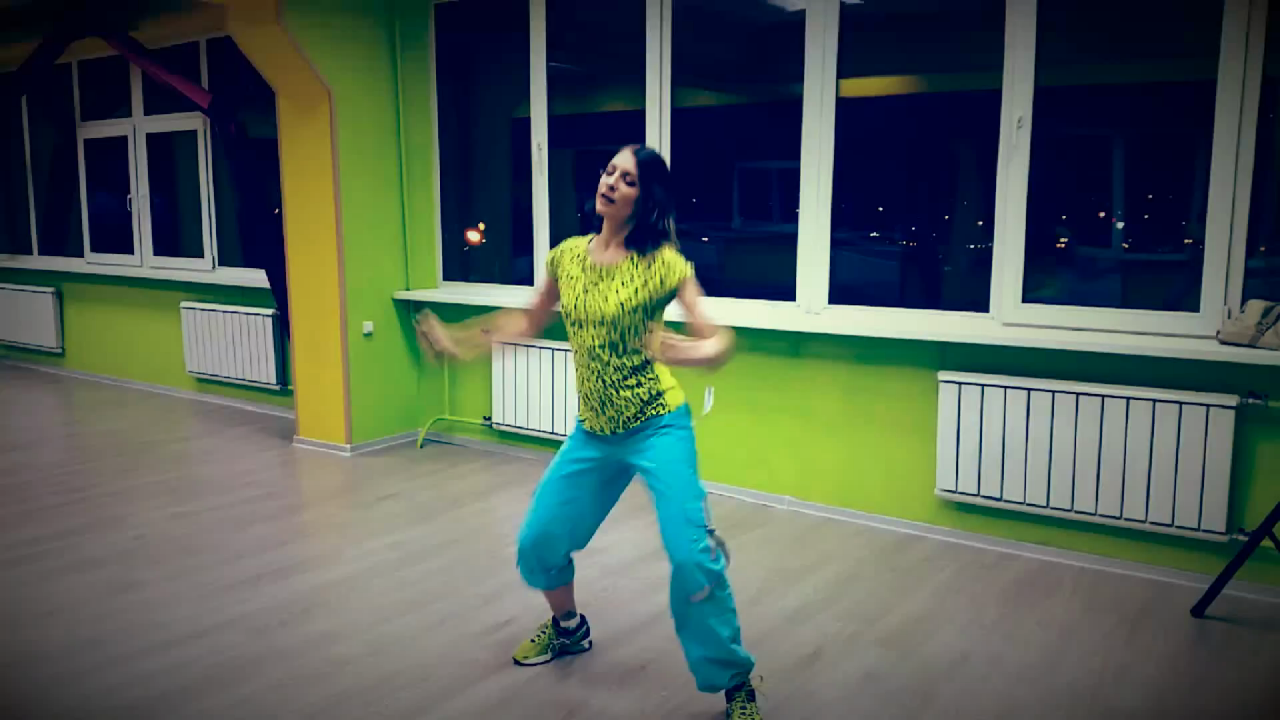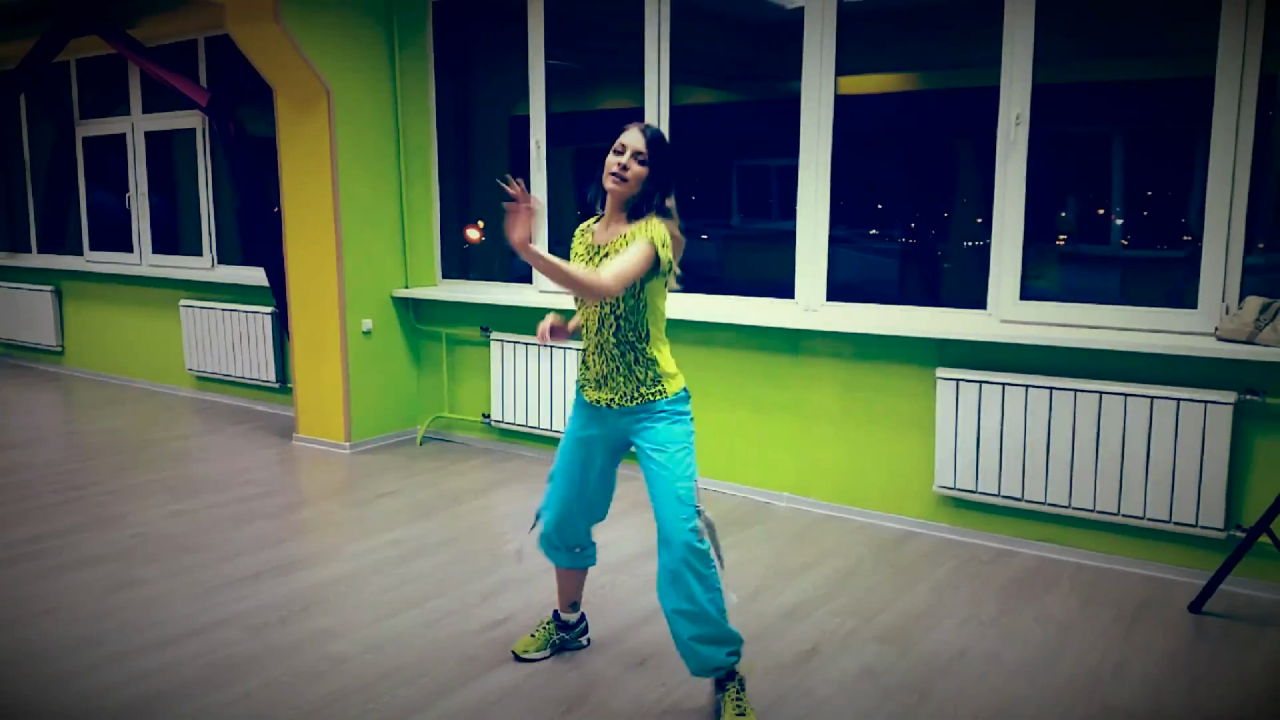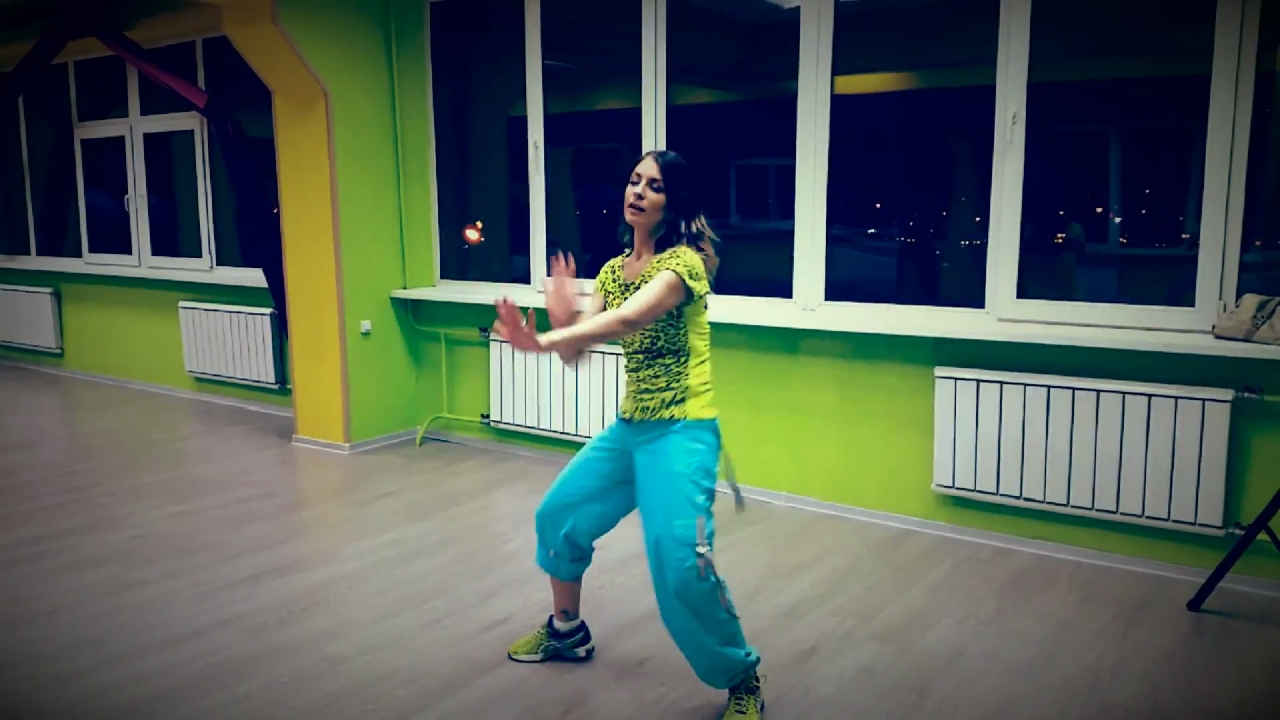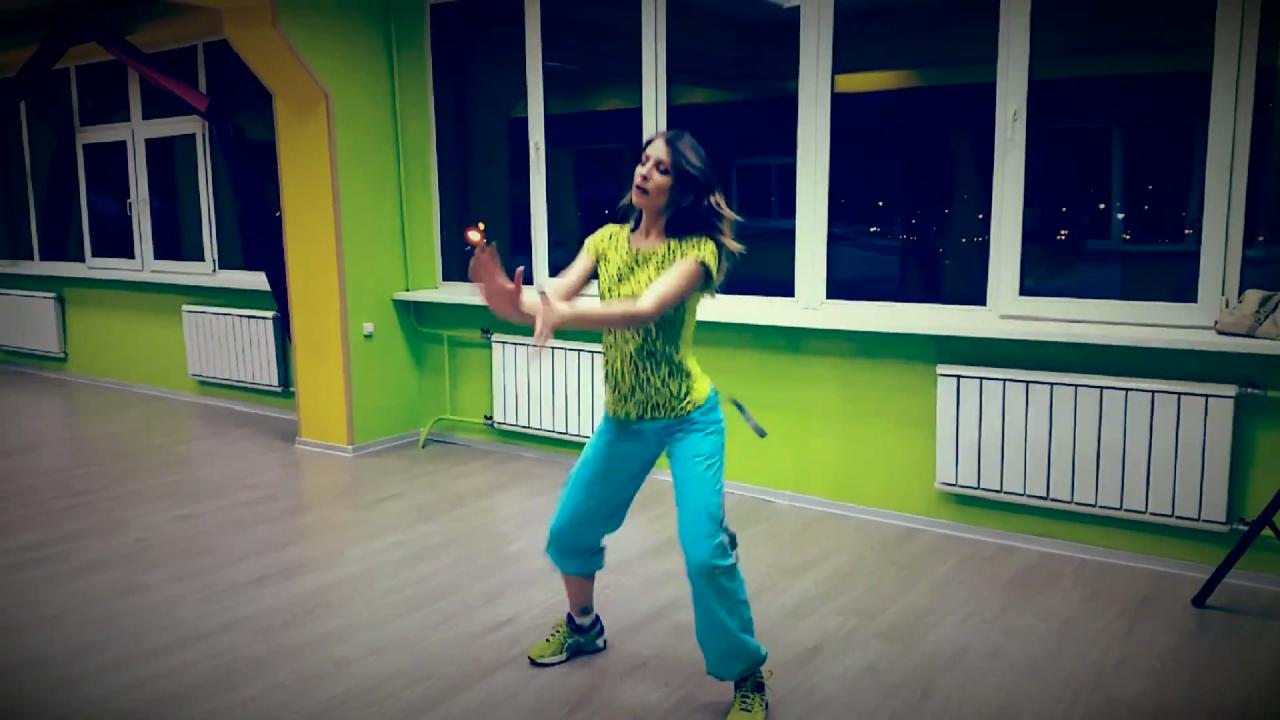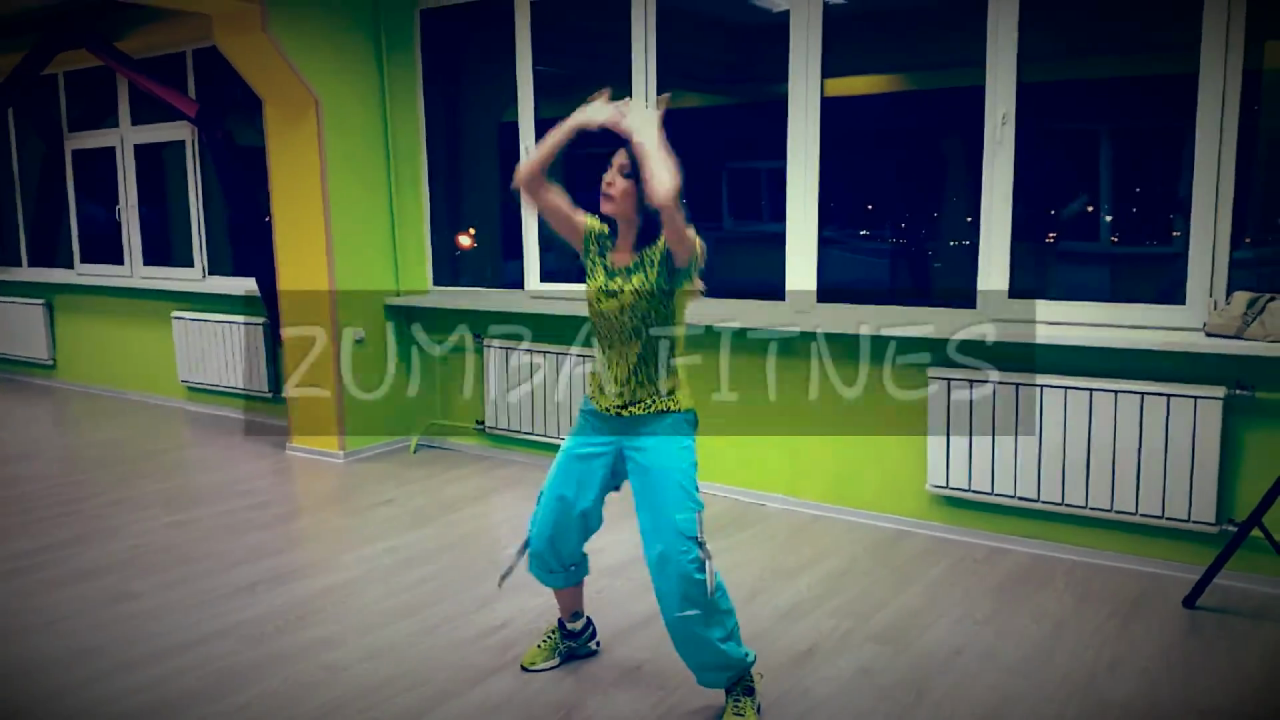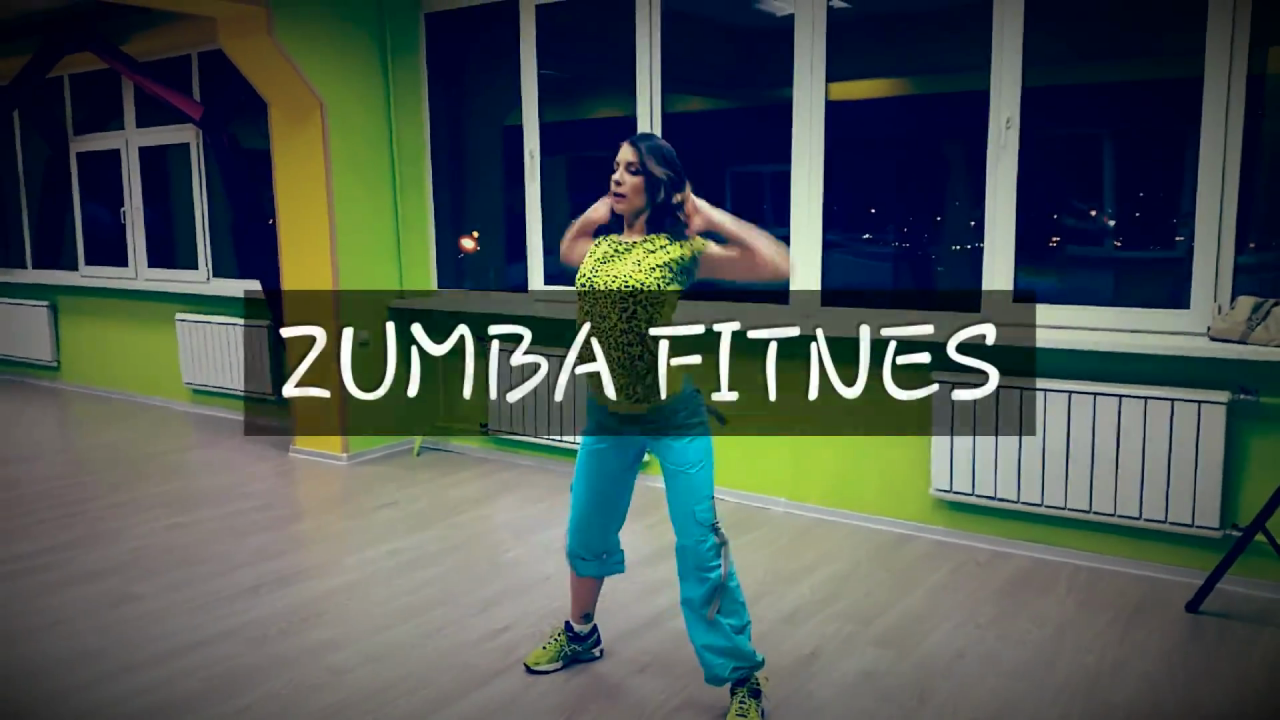
dt=0.3s
person 1, frame 1
left shoulder: (664, 264)
right shoulder: (567, 255)
left elbow: (720, 345)
right elbow: (529, 322)
left wrist: (682, 350)
right wrist: (460, 341)
left hip: (657, 427)
right hip: (594, 433)
left knee: (691, 555)
right knee: (539, 542)
right ankle: (568, 626)
person 1, frame 2
left shoulder: (653, 231)
right shoulder: (585, 233)
left elbow: (603, 285)
left wrist: (531, 251)
right wrist: (562, 324)
left hip: (658, 409)
right hip: (592, 407)
left knee: (682, 536)
right knee: (563, 518)
right ankle: (569, 621)
person 1, frame 3
left shoulder: (685, 261)
right shoulder: (612, 269)
left elbow: (624, 319)
right elbow: (576, 354)
left wrist: (541, 342)
right wrist: (559, 309)
left hip: (682, 433)
right hip: (628, 429)
left knee: (681, 565)
right knee: (559, 516)
right ankle: (565, 629)
person 1, frame 4
left shoulder: (697, 250)
right shoulder: (605, 240)
left elbow: (644, 311)
right elbow: (554, 298)
left wrist: (561, 314)
right wrist: (509, 301)
left hip: (689, 420)
right hip: (623, 421)
left knee: (706, 550)
right knee: (571, 527)
right ankle: (582, 625)
person 1, frame 5
left shoulder: (673, 252)
right shoulder: (593, 238)
left elbow: (668, 191)
right elbow: (529, 183)
left wrist: (645, 134)
right wrist: (582, 120)
left hip: (661, 427)
right hip: (597, 420)
left knee: (676, 559)
right knee: (549, 538)
right ankle: (574, 629)
person 1, frame 6
left shoulder: (681, 246)
right shoulder: (604, 243)
left elbow: (777, 267)
right elbow: (568, 248)
left wrist: (709, 213)
right wrist: (600, 209)
left hip: (673, 413)
right hip: (606, 412)
left knee: (698, 542)
right knee: (589, 530)
right ankle: (580, 633)
